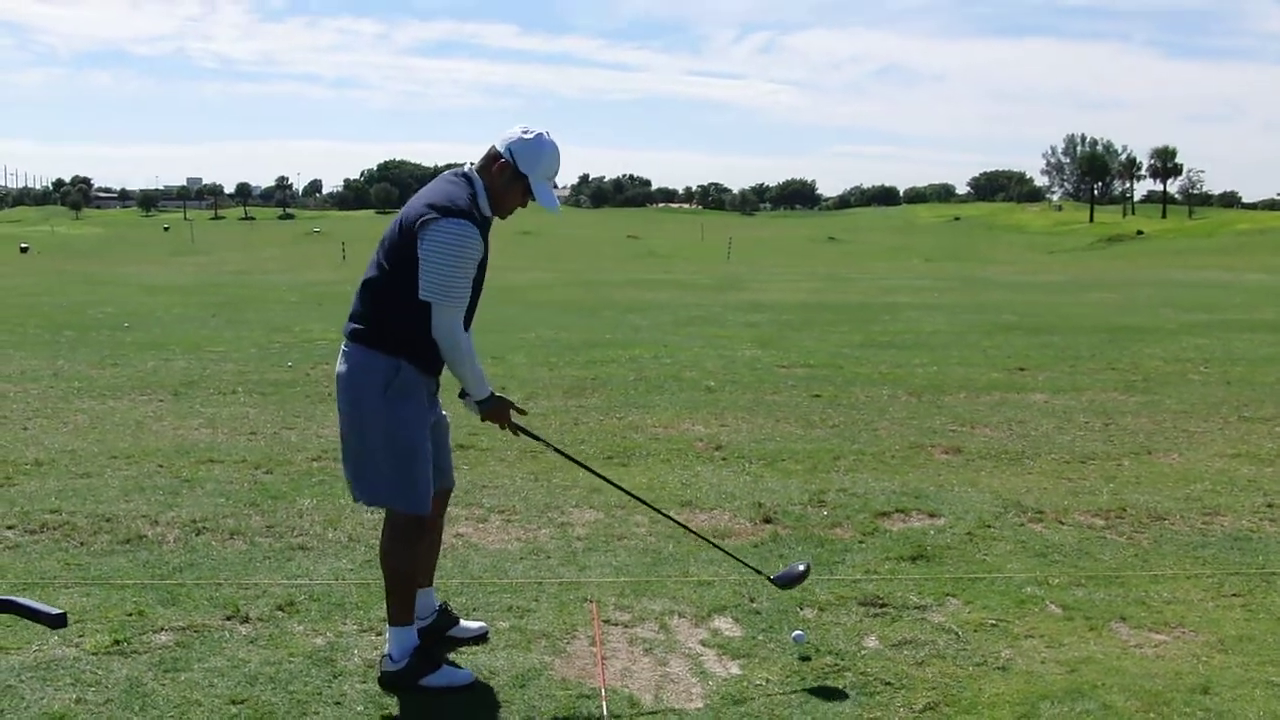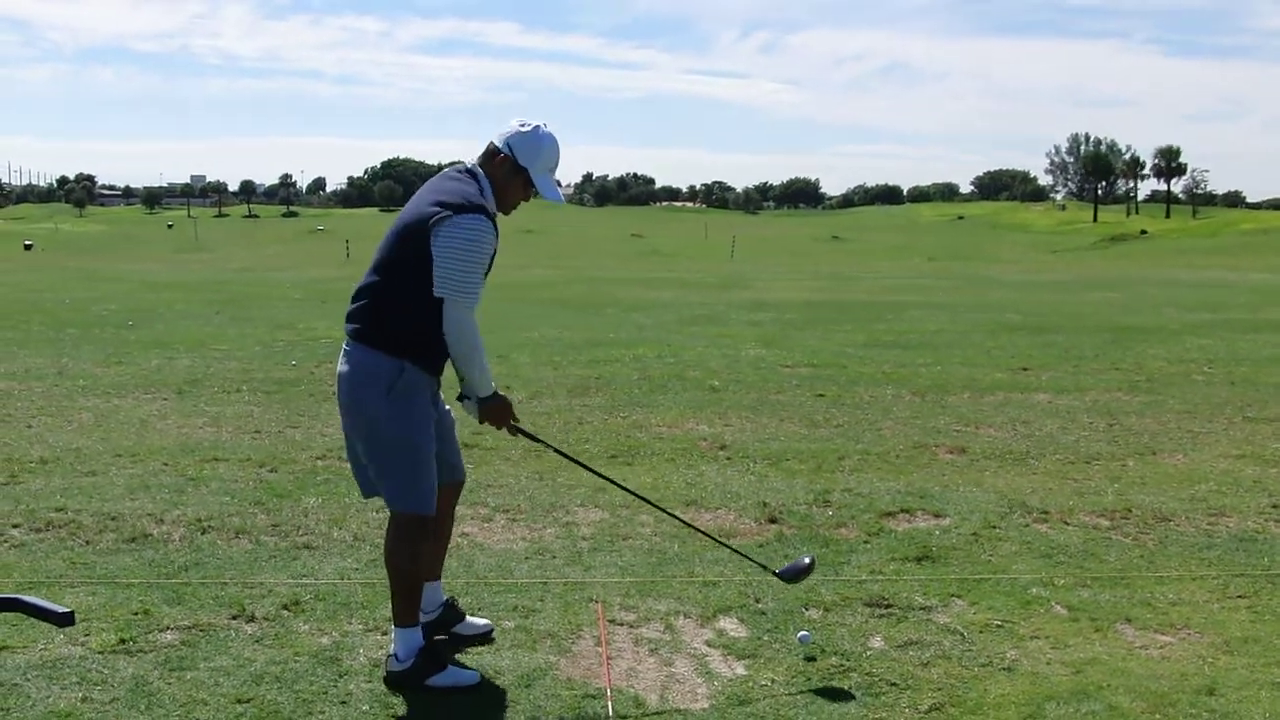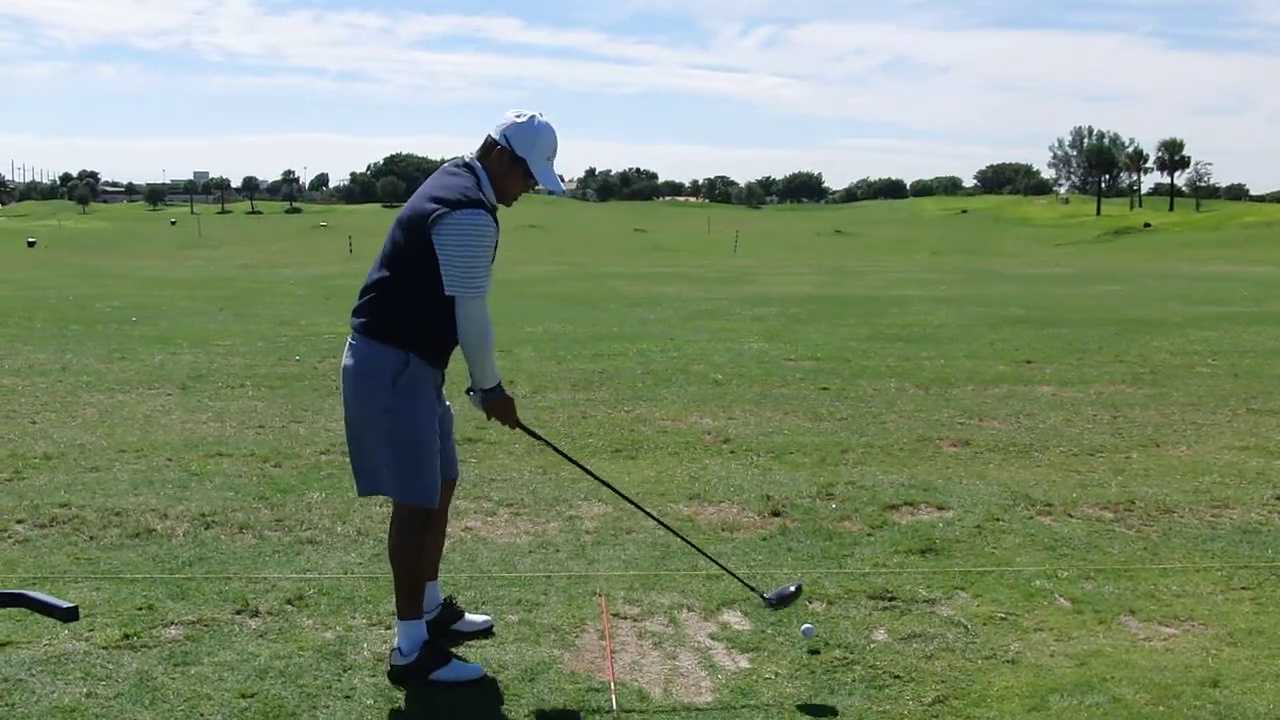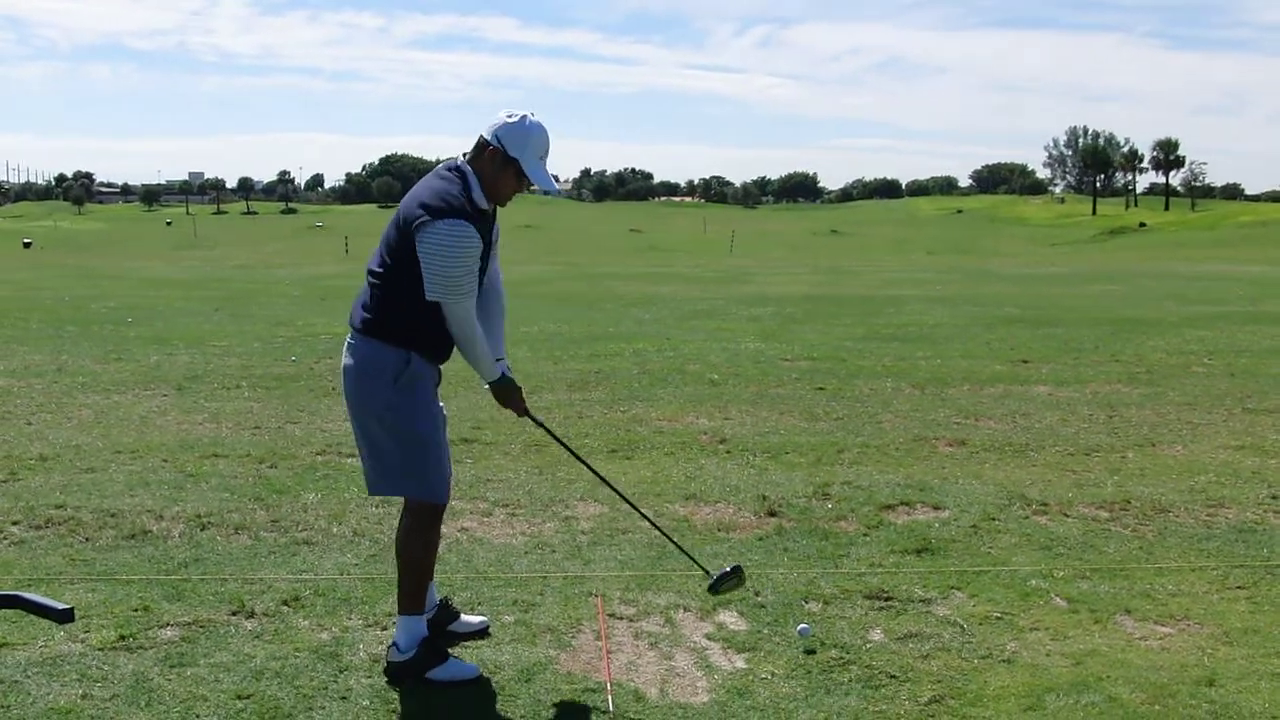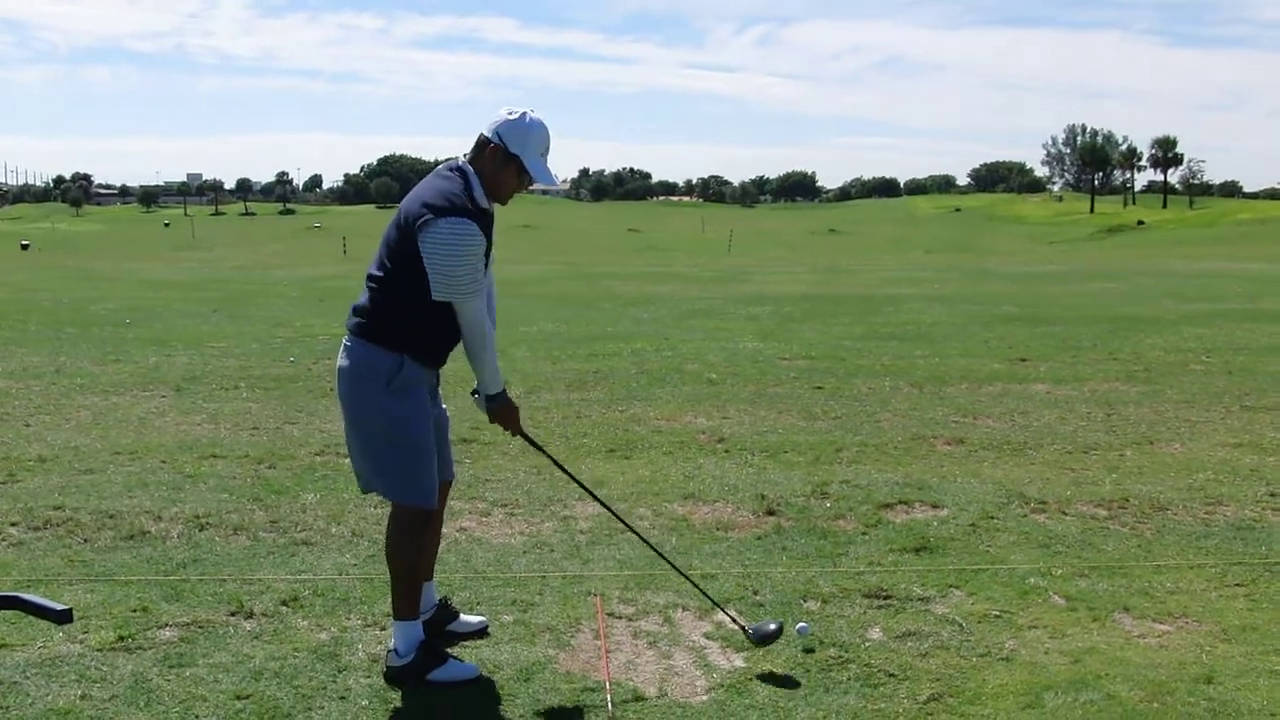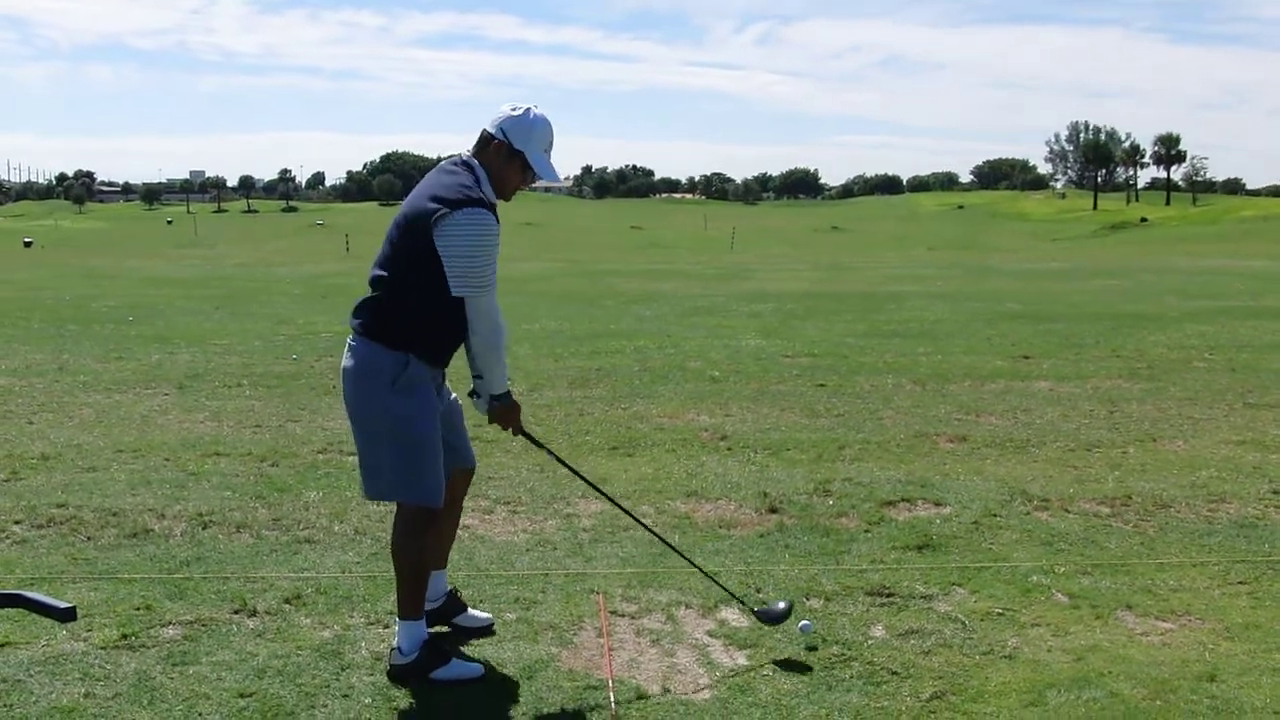
dt=0.2s
person 1, frame 1
left shoulder: (465, 202)
right shoulder: (454, 222)
left elbow: (451, 319)
right elbow: (446, 330)
left wrist: (477, 388)
right wrist: (483, 396)
left hip: (406, 368)
right hip: (383, 371)
left knee: (435, 494)
right knee: (409, 509)
left ankle: (425, 613)
right ankle: (402, 655)
person 1, frame 2
left shoulder: (455, 190)
right shoulder: (470, 220)
right elbow: (458, 327)
left wrist: (473, 389)
right wrist: (485, 394)
left hip: (406, 366)
right hip: (386, 372)
left knee: (445, 487)
right knee: (414, 508)
left ankle: (431, 608)
right ankle: (407, 654)
person 1, frame 3
left shoulder: (458, 188)
right shoulder: (468, 214)
left elbow: (462, 308)
right elbow: (472, 317)
left wrist: (482, 382)
right wrist: (491, 387)
left hip: (410, 360)
right hip: (390, 365)
left knee: (439, 488)
right knee: (416, 502)
left ankle: (430, 607)
right ankle: (411, 649)
person 1, frame 4
left shoulder: (471, 198)
right shoulder: (451, 219)
left elbow: (489, 286)
right elbow: (460, 317)
left wrist: (500, 368)
right wrist: (495, 379)
left hip: (408, 360)
right hip: (388, 363)
left knee: (432, 491)
right knee: (425, 498)
left ankle: (427, 608)
right ankle: (409, 646)
person 1, frame 5
left shoulder: (470, 198)
right shoulder: (453, 218)
left elbow: (482, 295)
right elbow: (472, 318)
left wrist: (490, 384)
right wrist: (494, 392)
left hip: (409, 364)
right hip: (385, 366)
left knee: (435, 488)
right knee: (415, 502)
left ankle: (426, 607)
right ankle: (407, 649)
person 1, frame 6
left shoulder: (459, 187)
right shoulder: (469, 213)
left elbow: (473, 308)
right elbow: (483, 315)
left wrist: (484, 383)
right wrist: (499, 392)
left hip: (415, 363)
right hip: (390, 367)
left knee: (456, 474)
right knee: (421, 501)
left ankle: (434, 595)
right ankle: (411, 648)
